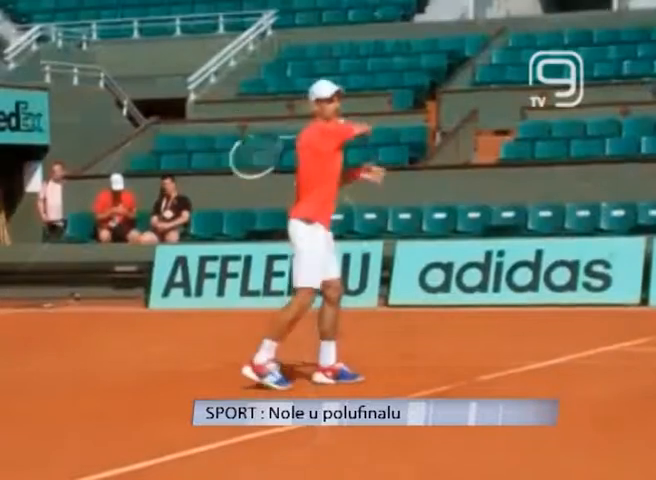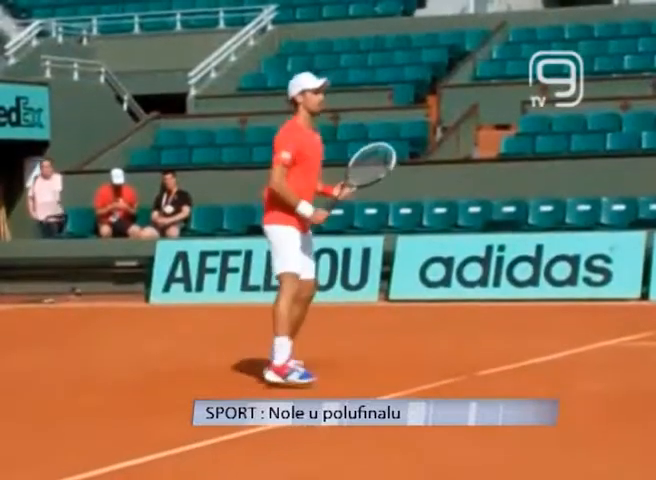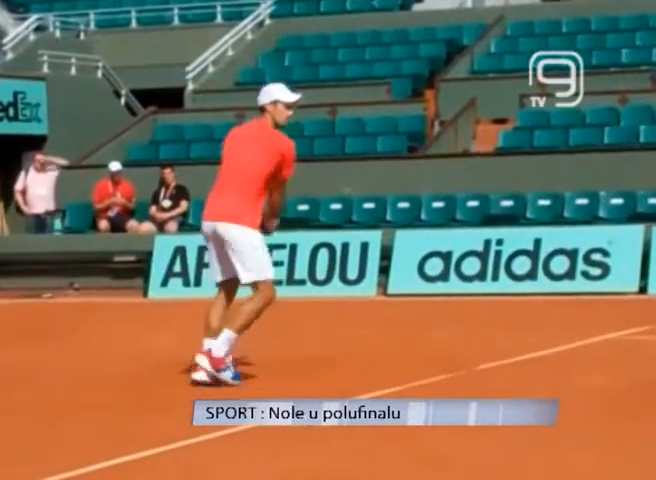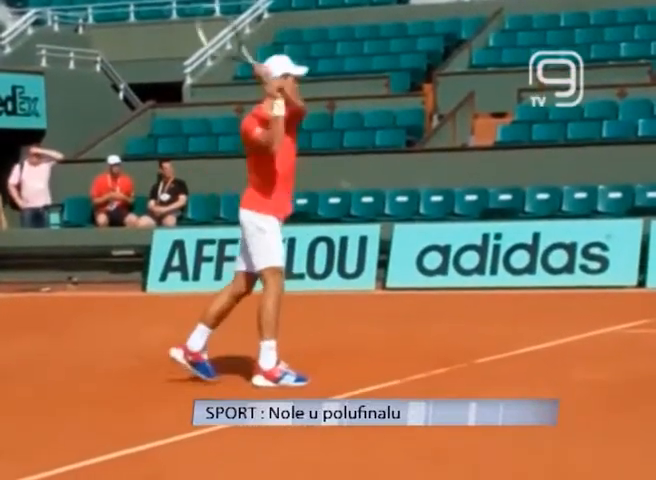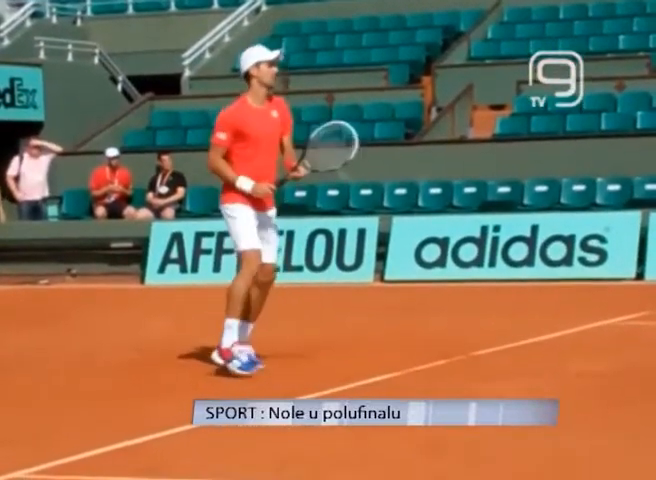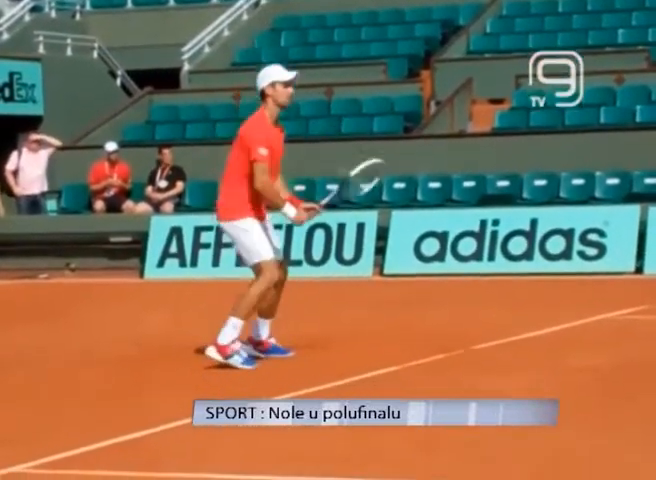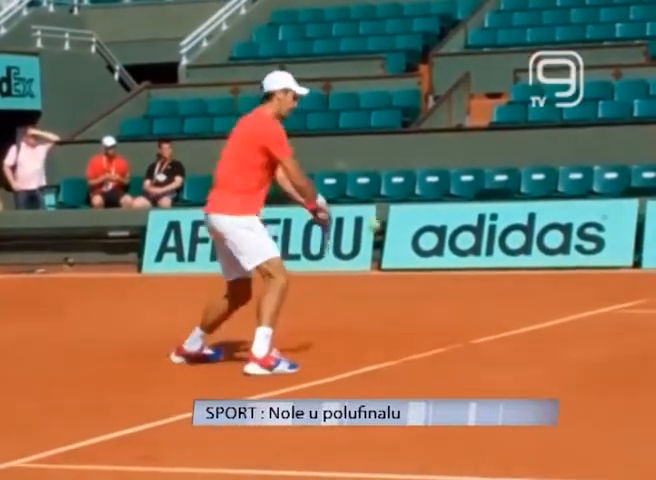
dt=0.7s
person 1, frame 1
left shoulder: (321, 134)
right shoulder: (324, 131)
right elbow: (361, 129)
left wrist: (357, 173)
right wrist: (341, 123)
left hip: (318, 226)
right hip: (308, 223)
left knee: (334, 293)
right knee: (303, 299)
left ankle: (327, 365)
right ankle: (261, 361)
person 1, frame 2
left shoulder: (313, 135)
right shoulder: (289, 134)
right elbow: (276, 183)
left wrist: (333, 191)
right wrist: (308, 210)
left hip: (301, 225)
right hip: (281, 221)
left knee: (305, 293)
right knee: (289, 286)
left ankle: (284, 360)
right ankle: (279, 363)
person 1, frame 3
left shoulder: (235, 134)
right shoulder: (284, 145)
right elbow: (276, 196)
right wrist: (270, 220)
left hip: (213, 218)
right hip: (239, 222)
left knee: (227, 290)
right knee: (265, 293)
left ankle: (210, 360)
right ankle: (216, 352)
person 1, frame 4
left shoulder: (287, 105)
right shoulder: (254, 119)
left elbow: (300, 108)
right elbow: (273, 147)
left wrist: (282, 92)
right wrist: (278, 102)
left hip: (274, 212)
right hip: (259, 212)
left knee: (241, 284)
right knee: (274, 282)
left ankle: (193, 348)
right ankle: (267, 366)
person 1, frame 5
left shoulder: (281, 108)
right shoulder: (231, 114)
left elbow: (286, 149)
right elbow: (214, 162)
left wrist: (294, 167)
right wrist: (247, 185)
left hip: (266, 205)
right hip: (238, 202)
left knee: (266, 275)
right knee: (250, 265)
left ankle: (237, 343)
right ankle: (228, 344)
person 1, frame 6
left shoulder: (273, 130)
right shoulder: (259, 130)
left elbow: (273, 179)
right elbow: (260, 182)
left wrist: (297, 202)
right wrist: (289, 209)
left hip: (251, 213)
right hip: (239, 214)
left knee: (278, 272)
right knee: (270, 273)
left ankle: (260, 339)
right ankle: (225, 342)
person 1, frame 7
left shoulder: (254, 124)
right shoulder: (269, 128)
left elbow: (279, 176)
right elbow: (297, 177)
left wrist: (305, 205)
right wrist: (317, 202)
left hip: (220, 213)
right hip: (235, 215)
left knee: (239, 293)
right knee: (277, 278)
left ankle: (191, 347)
right ankle: (261, 355)
